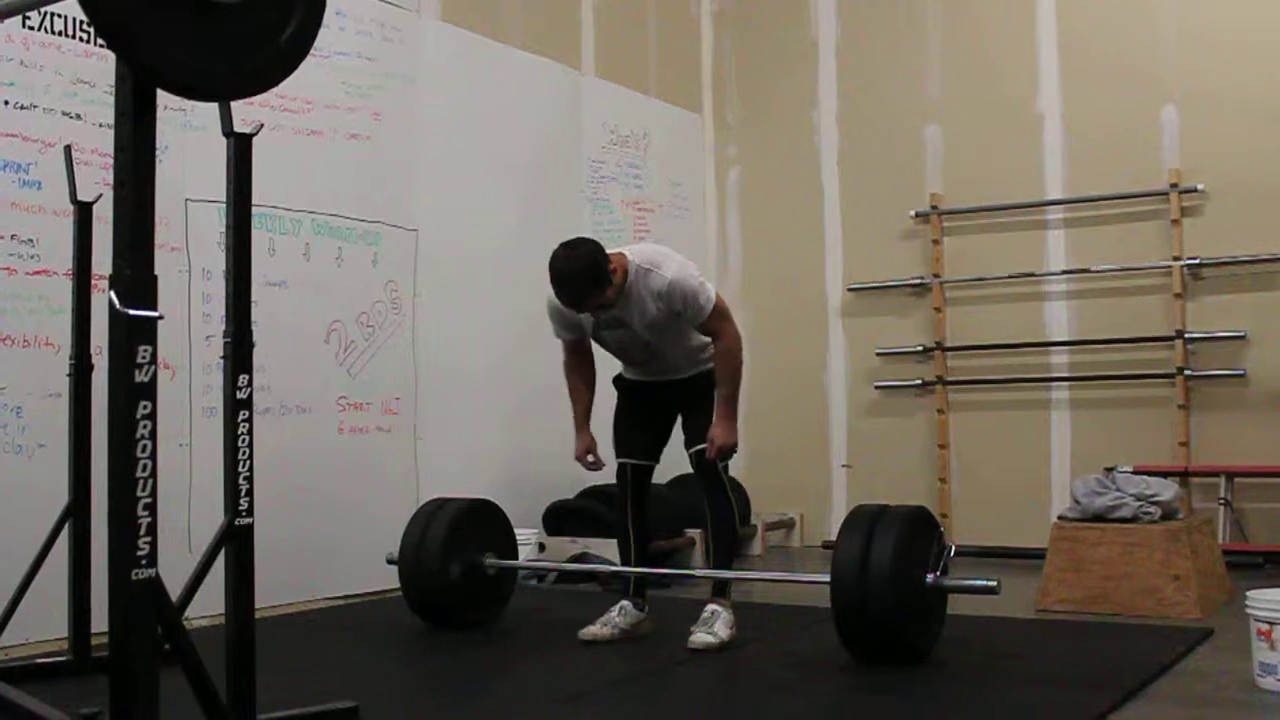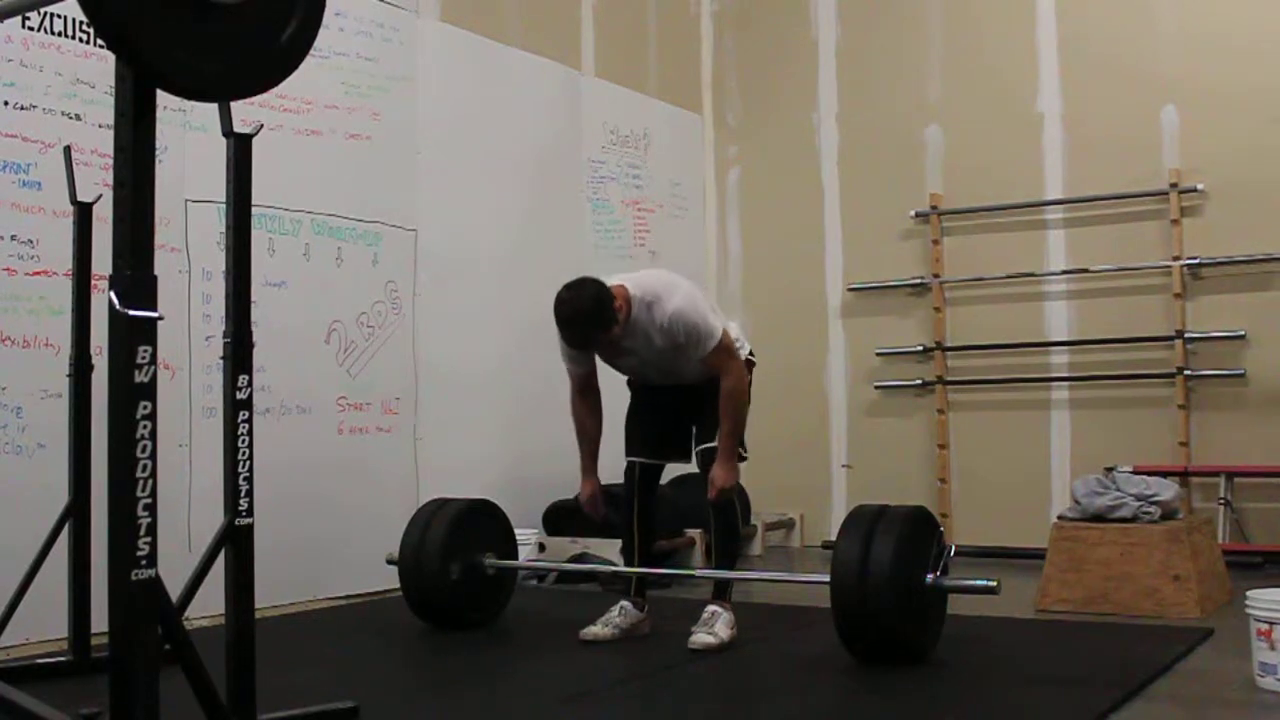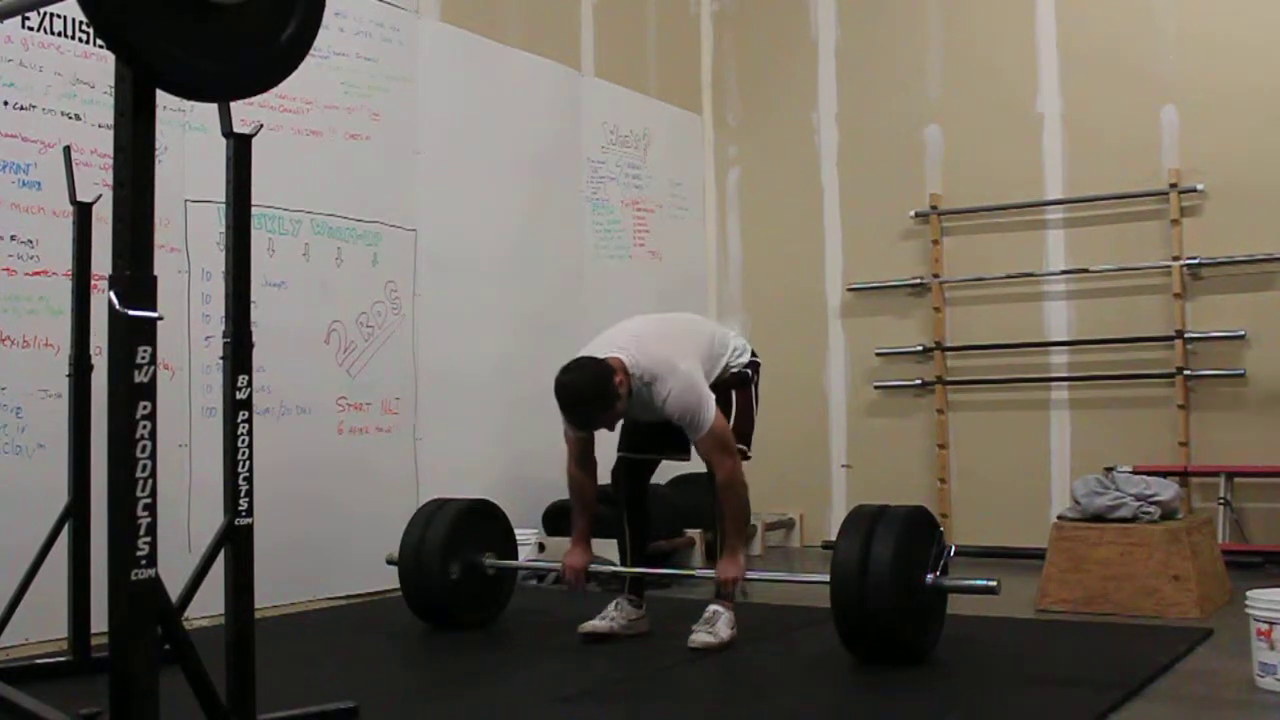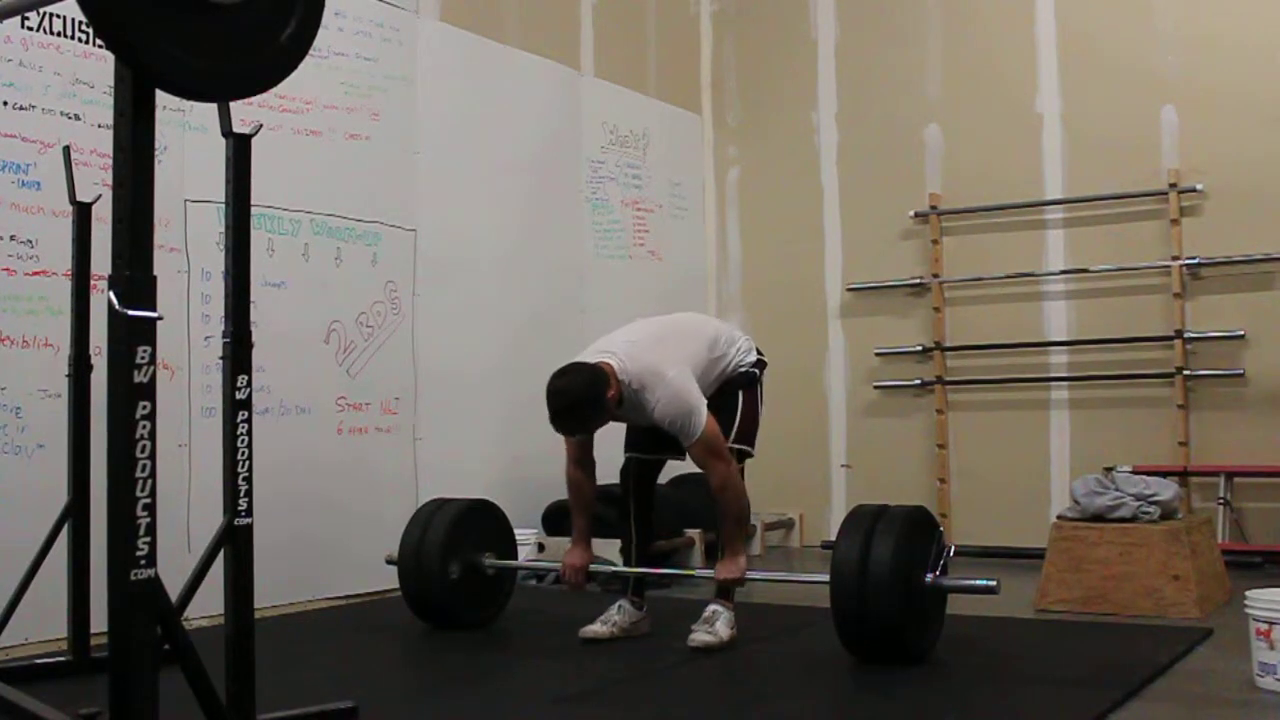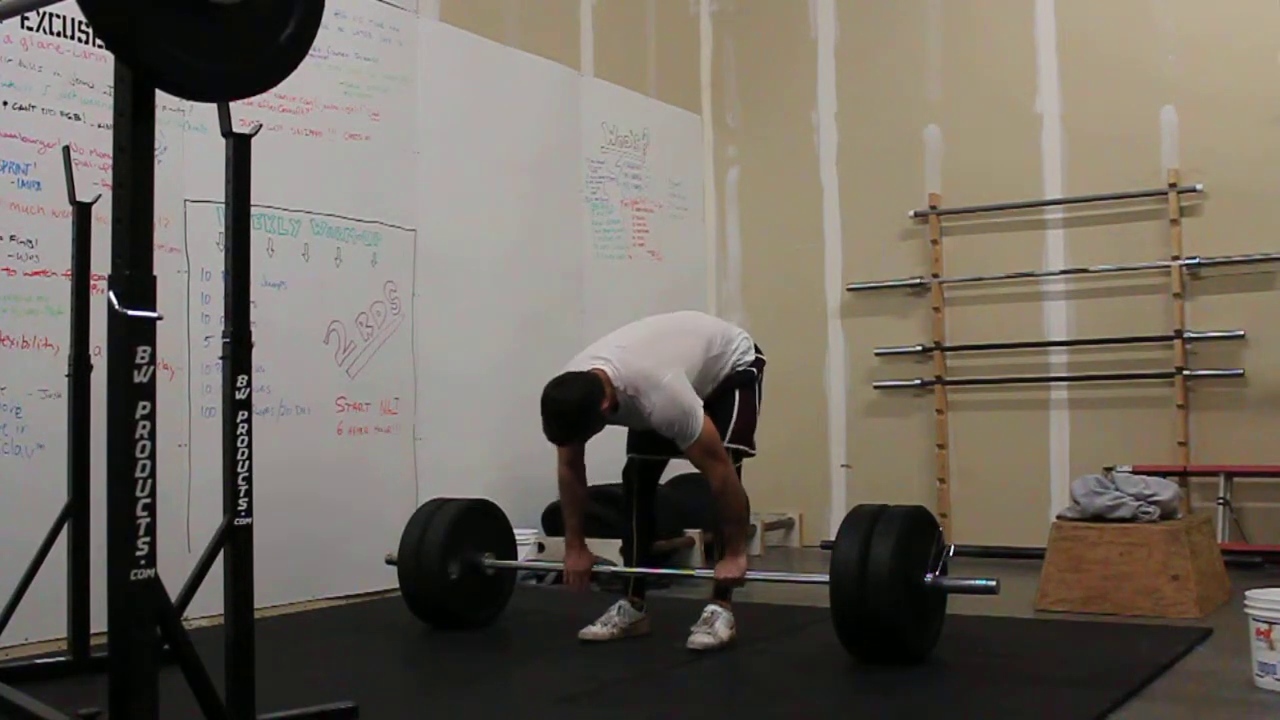
dt=0.5s
person 1, frame 1
left shoulder: (668, 277)
right shoulder: (562, 302)
left elbow: (726, 334)
right elbow: (577, 357)
left wrist: (726, 418)
right wrist: (582, 428)
left hip: (702, 374)
right hip: (640, 381)
left knee: (709, 472)
right knee: (629, 482)
left ankle: (720, 605)
right ankle: (633, 604)
person 1, frame 2
left shoulder: (674, 307)
right shoulder: (578, 327)
left elbow: (733, 371)
right elbow: (584, 394)
left wrist: (727, 459)
right wrist: (588, 472)
left hip: (715, 377)
right hip: (654, 383)
left knee: (716, 484)
right knee: (637, 481)
left ankle: (721, 606)
right ankle: (634, 604)
person 1, frame 3
left shoulder: (674, 383)
right shoulder: (580, 387)
left elbow: (727, 466)
right elbow: (580, 465)
left wrist: (733, 553)
right wrist: (579, 543)
left hip: (727, 369)
right hip: (655, 380)
left knee: (721, 472)
right knee: (626, 476)
left ankle: (722, 607)
right ankle: (632, 604)
person 1, frame 4
left shoulder: (665, 390)
right shoulder: (577, 389)
left elbow: (720, 468)
right elbow: (579, 466)
left wrist: (734, 554)
right wrist: (580, 543)
left hip: (732, 367)
right hip: (668, 361)
left knee: (728, 469)
right knee: (634, 477)
left ankle: (722, 607)
right ankle: (633, 604)
person 1, frame 5
left shoulder: (660, 395)
right shoulder: (571, 392)
left elbow: (719, 470)
right elbow: (570, 468)
left wrist: (735, 553)
right wrist: (574, 546)
left hip: (731, 364)
right hip: (671, 357)
left knee: (724, 468)
right knee: (637, 479)
left ankle: (720, 608)
right ankle: (633, 606)
